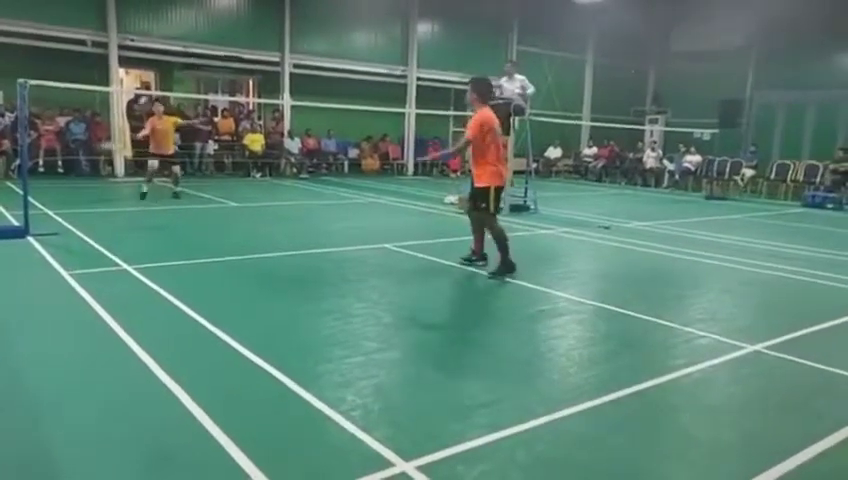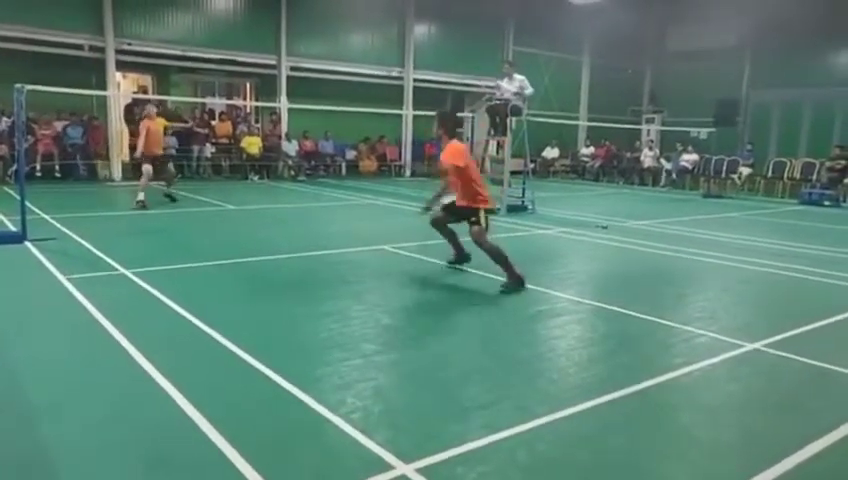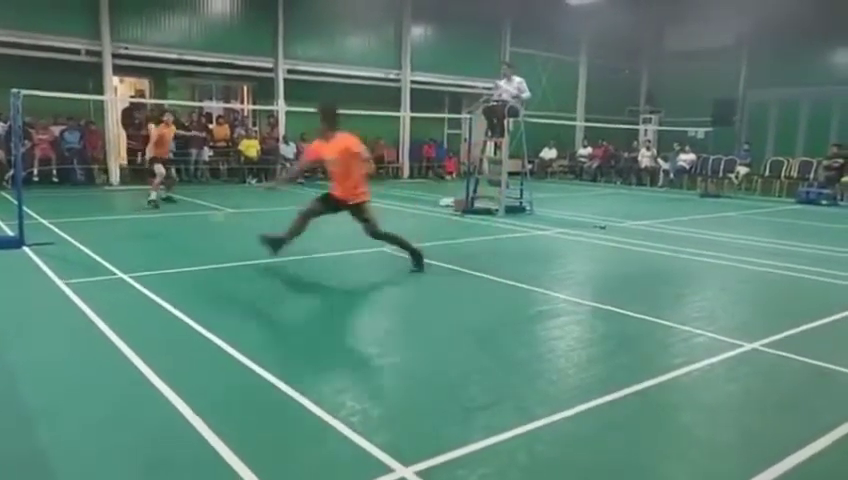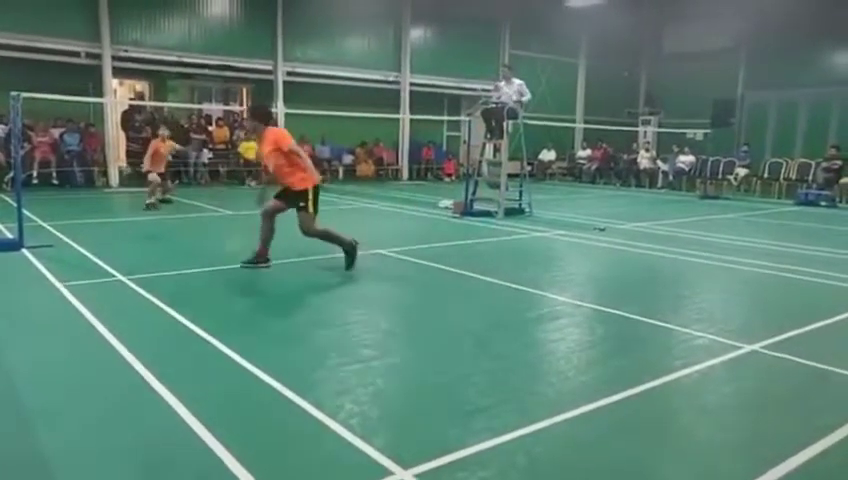
dt=0.5s
person 1, frame 1
left shoulder: (481, 117)
right shoulder: (485, 115)
left elbow: (461, 147)
left wrist: (436, 156)
left hip: (490, 177)
right hip: (481, 175)
left knee: (488, 220)
right knee: (473, 212)
left ankle: (507, 263)
right ankle: (479, 253)
person 1, frame 2
left shoulder: (455, 149)
right shoulder: (448, 150)
left elbow: (453, 171)
right elbow: (449, 180)
right wrist: (433, 199)
left hip: (477, 202)
right hip: (463, 200)
left knee: (479, 238)
right knee: (437, 220)
left ankle: (514, 277)
right ankle: (461, 254)
person 1, frame 3
left shoulder: (347, 140)
right shoulder: (318, 145)
left elbow: (365, 155)
right elbow: (301, 167)
left wrist: (367, 167)
right wrist: (283, 180)
left hip: (356, 195)
right hip: (336, 194)
left knee: (374, 232)
right knee: (306, 212)
left ankle: (414, 253)
right ankle: (281, 241)
person 1, frame 4
left shoulder: (277, 134)
right shoulder: (263, 141)
left elbow: (299, 152)
right elbow: (272, 169)
left wrist: (313, 172)
left hip: (305, 184)
right hip: (291, 186)
left knee: (307, 229)
right knee: (267, 211)
left ankle: (347, 245)
right ankle: (261, 256)
